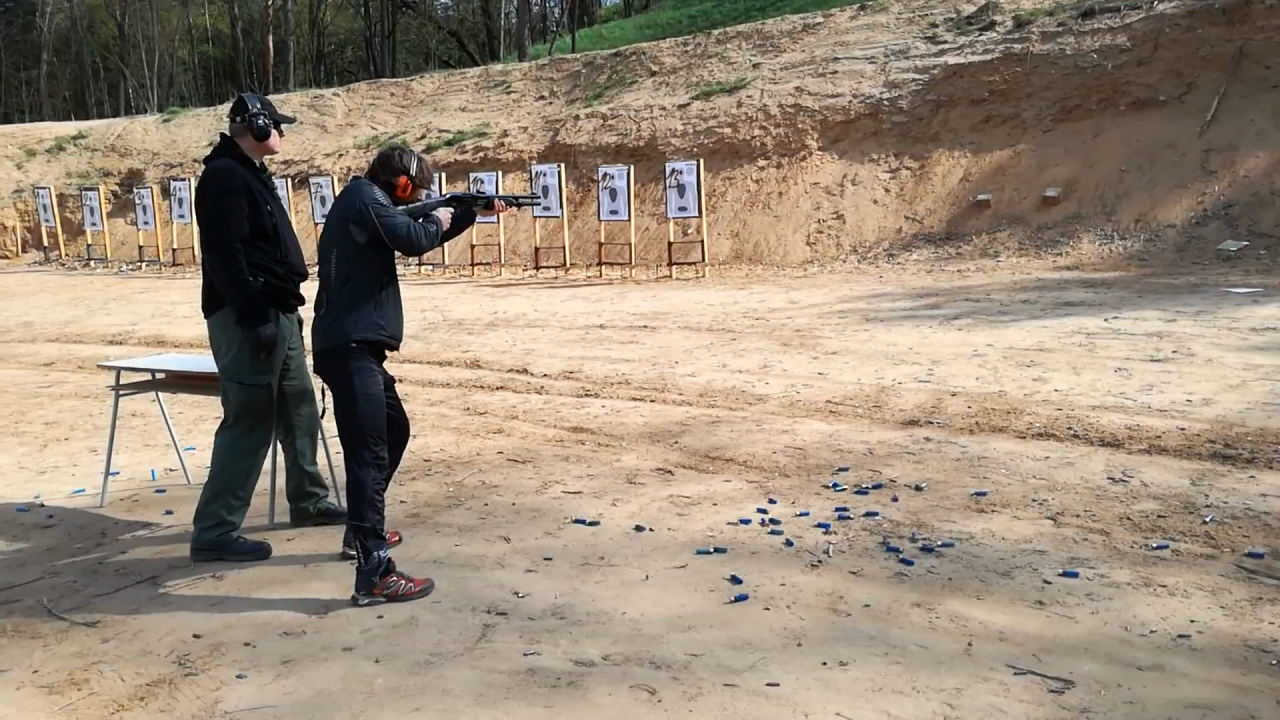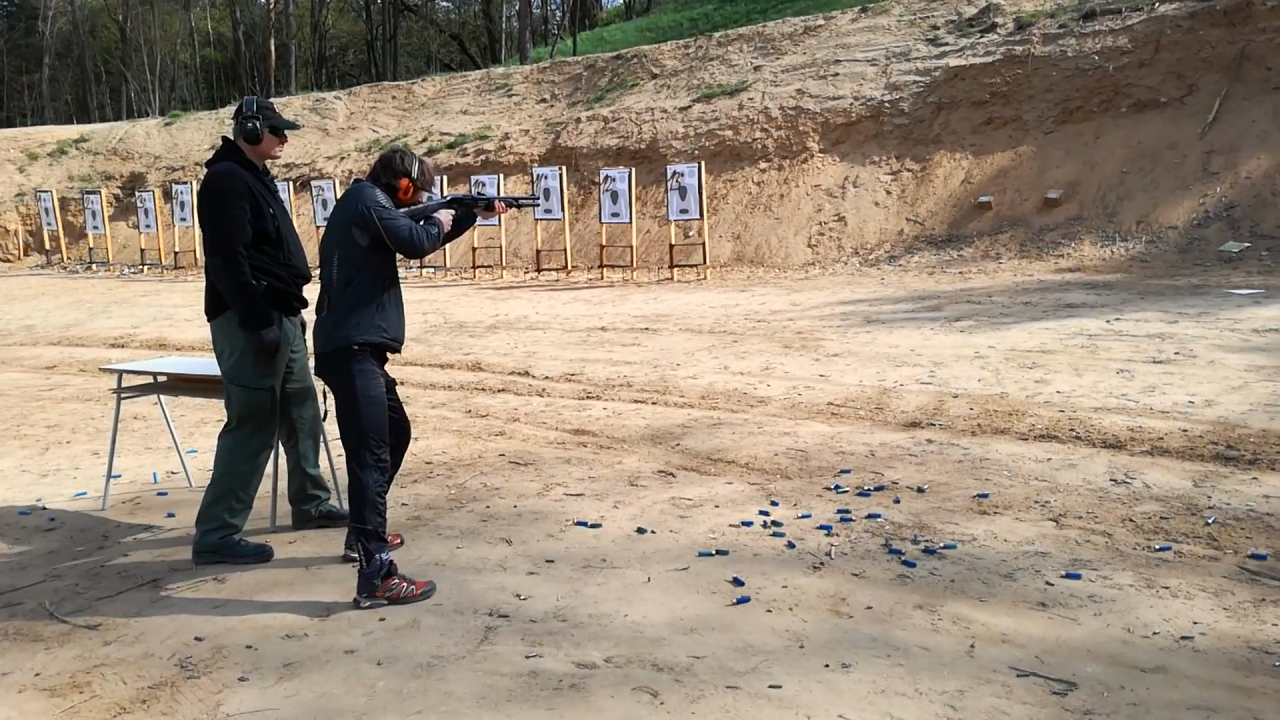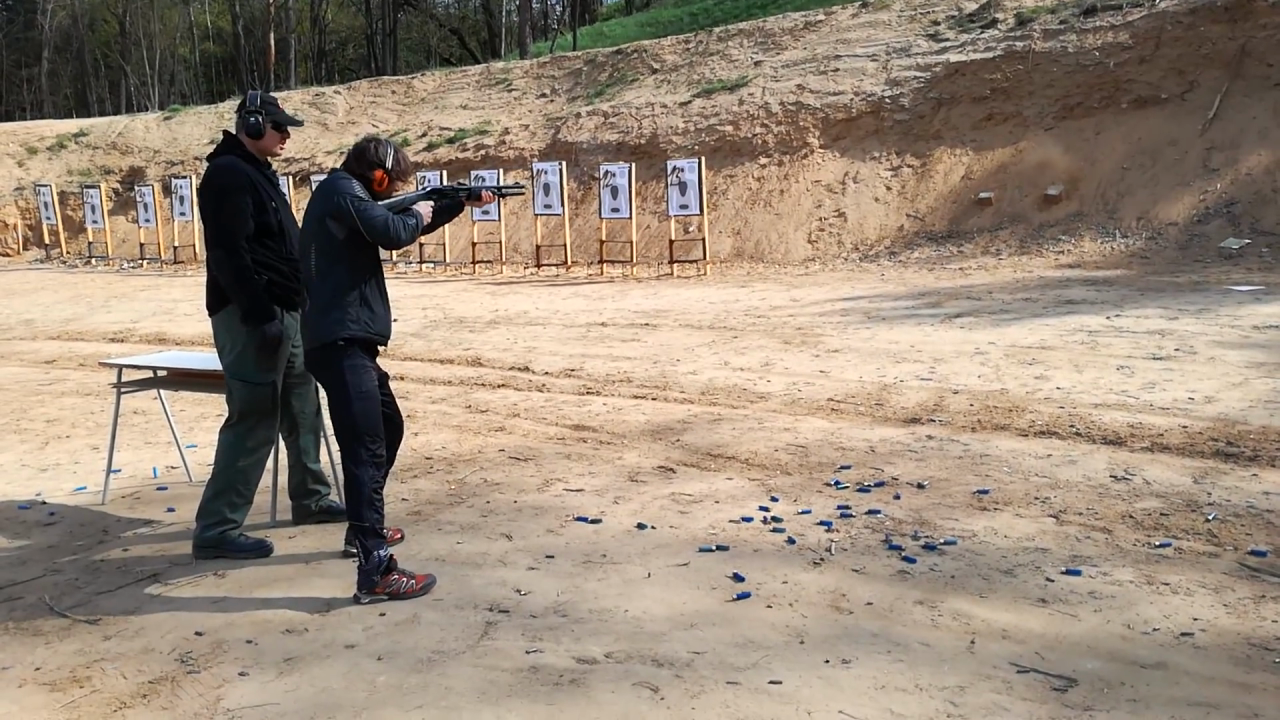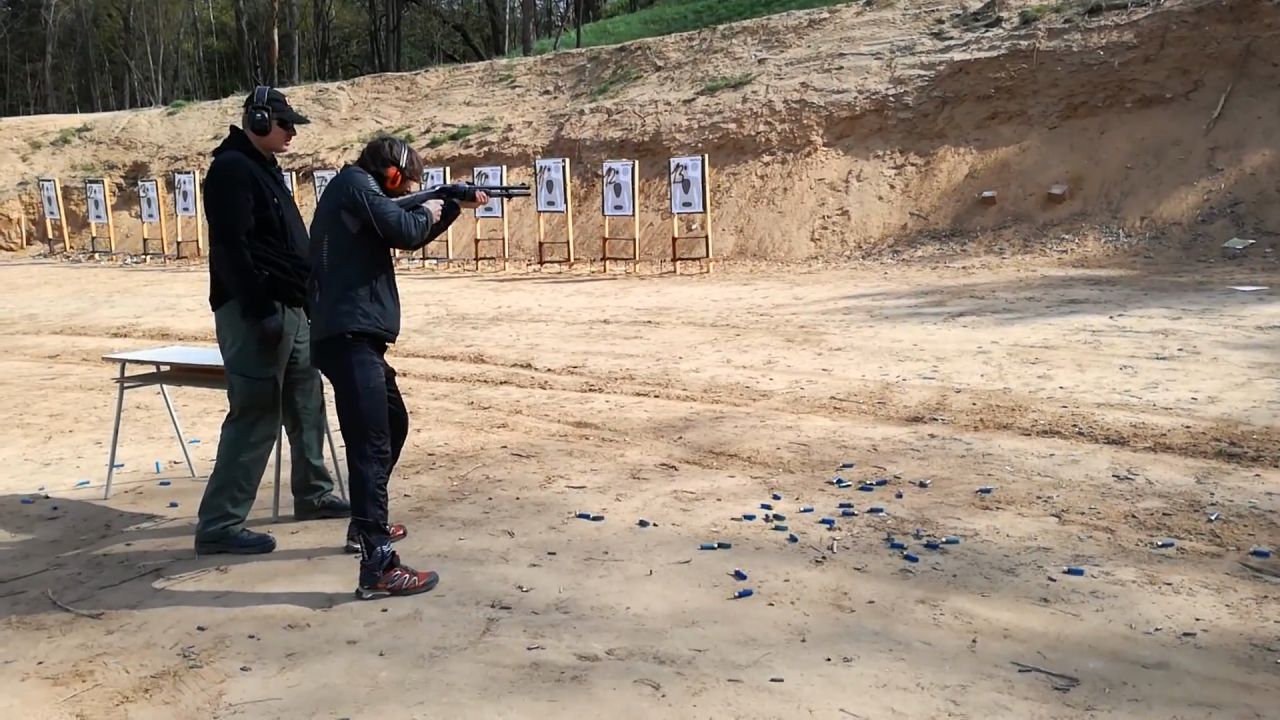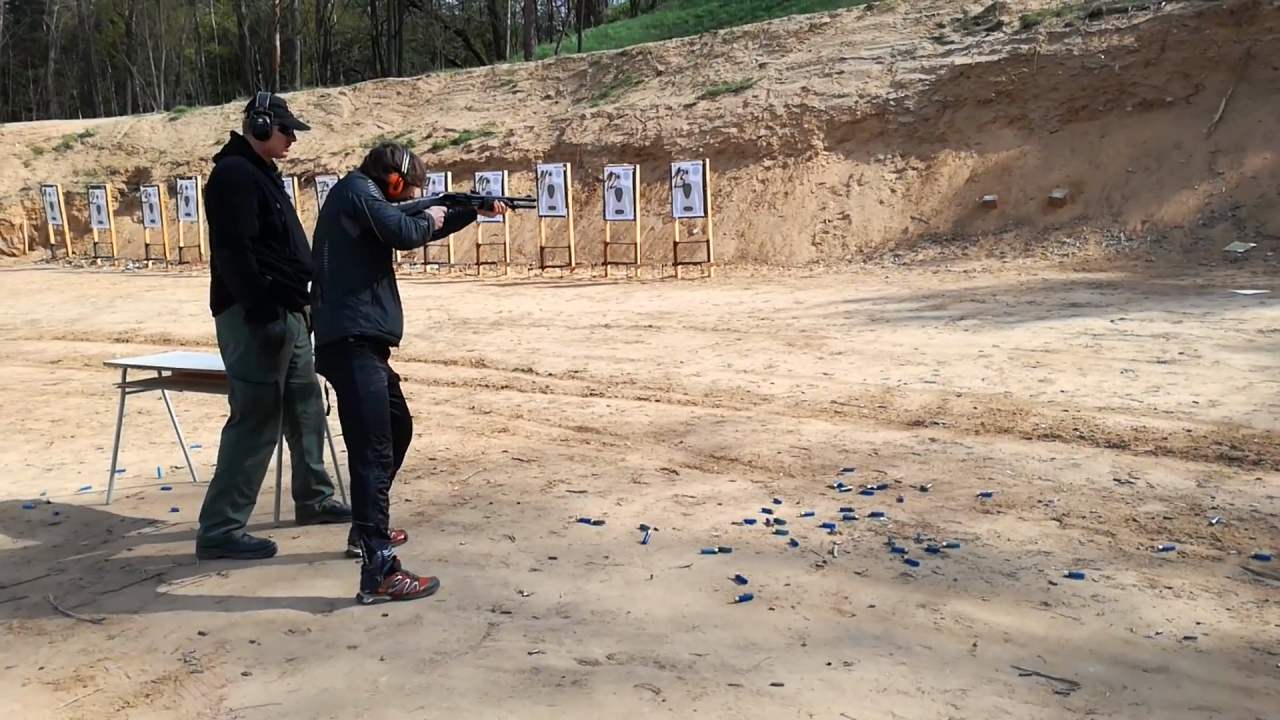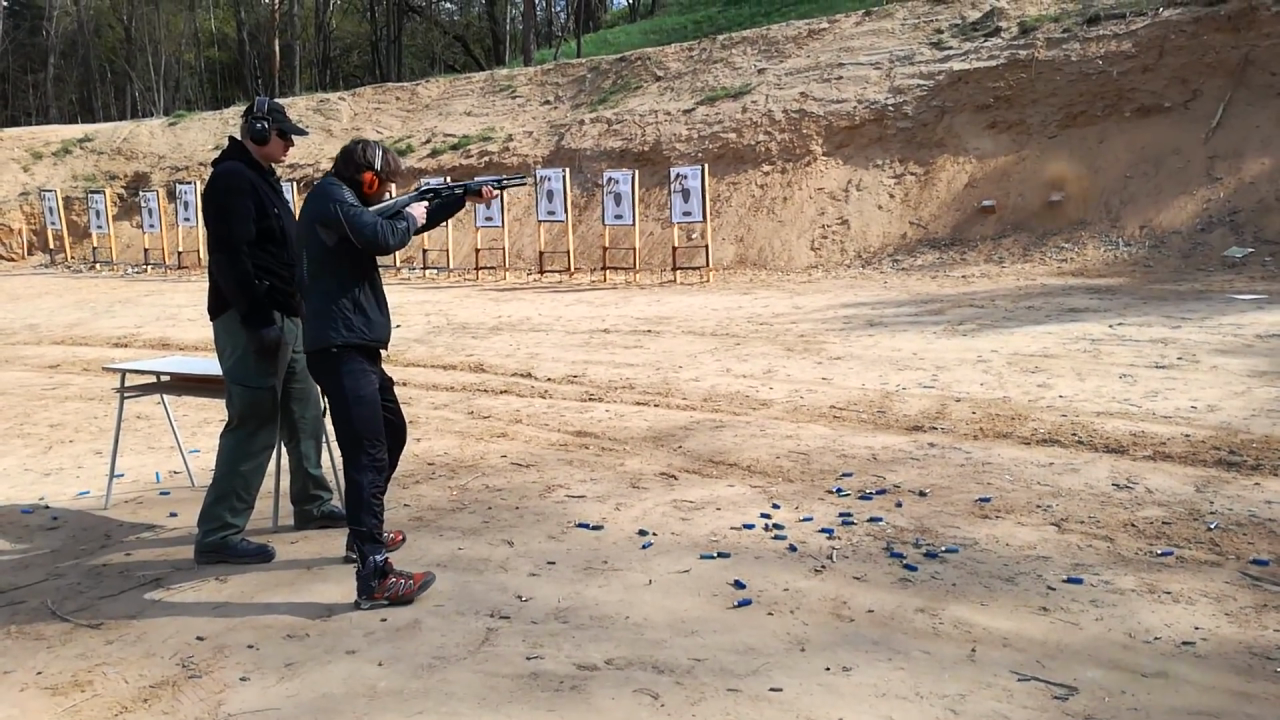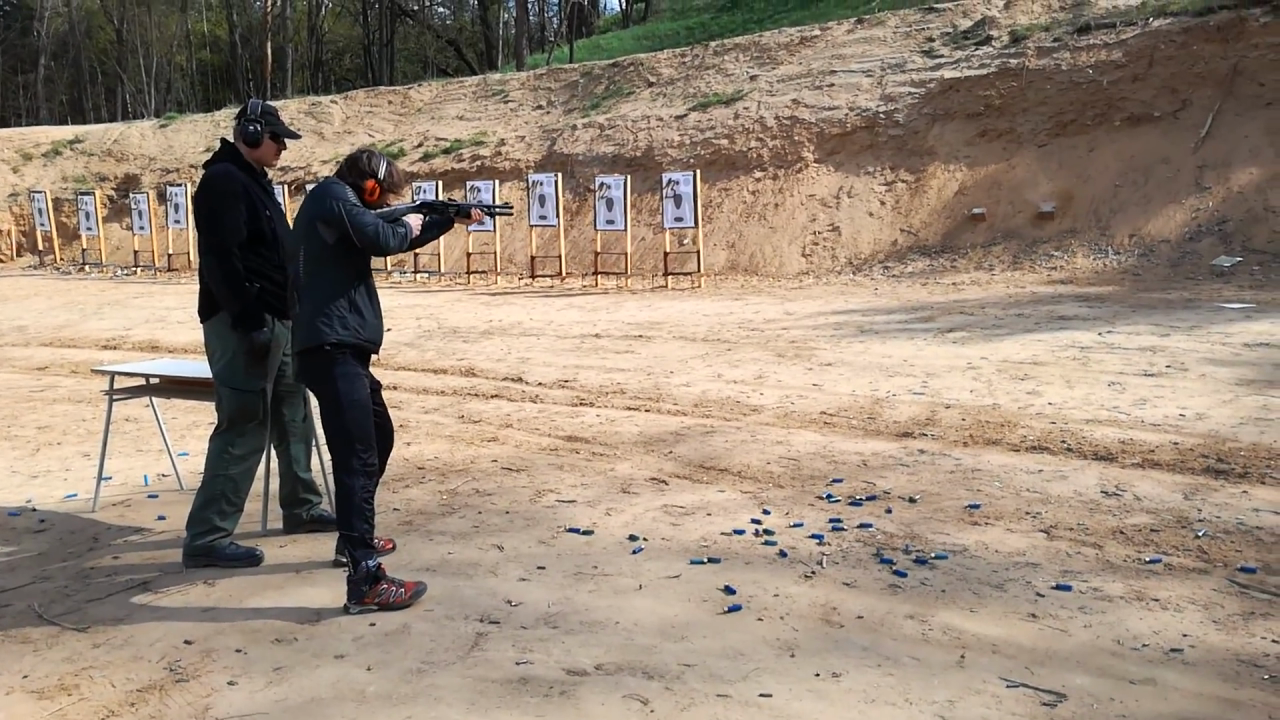
dt=0.7s
person 1, frame 1
left shoulder: (252, 174)
right shoulder: (224, 176)
right elbow: (224, 257)
left wrist: (285, 309)
right wrist: (254, 318)
left hip: (277, 313)
right hip: (247, 318)
left knee: (299, 412)
right knee: (249, 422)
left ankle: (309, 501)
right ankle: (214, 532)
person 1, frame 2
left shoulder: (255, 177)
right shoulder: (226, 180)
right elbow: (227, 260)
left wrist: (288, 312)
right wrist: (257, 322)
left hip: (280, 315)
right hip: (250, 321)
left knee: (302, 414)
right knee: (252, 425)
left ankle: (310, 503)
right ankle: (215, 534)
person 1, frame 3
left shoulder: (257, 171)
right shoulder: (228, 174)
right elbow: (230, 255)
left wrist: (293, 306)
right wrist: (260, 316)
left hip: (282, 311)
right hip: (251, 316)
left knee: (302, 407)
right knee: (254, 420)
left ankle: (311, 499)
right ankle: (217, 529)
person 1, frame 4
left shoulder: (264, 167)
right shoulder: (232, 169)
right elbow: (230, 249)
left wrist: (294, 302)
right wrist: (259, 311)
left hip: (288, 308)
right hip: (255, 312)
left knee: (306, 404)
right knee: (255, 416)
left ankle: (313, 495)
right ankle: (219, 525)
person 1, frame 5
left shoulder: (262, 172)
right shoulder: (234, 174)
right elbow: (234, 254)
left wrist: (297, 305)
right wrist: (264, 316)
left hip: (286, 312)
right hip: (255, 316)
left knee: (305, 410)
right knee: (255, 420)
left ankle: (314, 499)
right ankle: (220, 529)
person 1, frame 6
left shoulder: (262, 177)
right shoulder: (232, 179)
right elbow: (231, 258)
left wrist: (288, 312)
right wrist: (259, 320)
left hip: (285, 317)
right hip: (253, 321)
left knee: (303, 414)
right knee: (254, 425)
left ankle: (313, 504)
right ankle: (219, 534)
person 1, frame 7
left shoulder: (254, 180)
right shoulder: (223, 181)
right elbow: (222, 261)
left wrist: (281, 316)
right wrist: (250, 322)
left hip: (275, 320)
right hip: (244, 324)
left knee: (293, 417)
right knee: (243, 428)
left ankle: (302, 508)
right ankle: (207, 537)
person 2, frame 1
left shoulder: (369, 202)
right shoulder: (363, 196)
left elbow: (411, 234)
right elbow: (413, 240)
left wrist: (473, 213)
right wrist: (436, 220)
left hip: (357, 343)
right hip: (348, 346)
left knee: (393, 433)
right knee: (368, 454)
left ankle: (363, 530)
right ankle: (374, 574)
person 2, frame 2
left shoulder: (369, 204)
right shoulder: (367, 198)
left elbow: (413, 235)
right elbow: (416, 242)
left wrist: (474, 214)
right wrist: (439, 222)
left hip: (359, 345)
right hip: (352, 349)
left knee: (395, 436)
right knee: (371, 455)
left ankle: (366, 532)
right ankle: (376, 577)
person 2, frame 3
left shoulder: (351, 195)
right shoulder: (341, 189)
left elbow: (401, 224)
right elbow: (393, 233)
left wrist: (464, 202)
right wrist: (416, 215)
left hip: (351, 340)
right hip: (340, 343)
left knee: (388, 432)
right knee: (366, 451)
left ankle: (365, 528)
right ankle: (376, 571)
person 2, frame 4
left shoulder: (361, 192)
right shoulder: (355, 183)
left elbow: (410, 241)
right elbow: (404, 229)
left wrist: (457, 206)
right wrist: (427, 213)
left hip: (359, 334)
right hip: (349, 336)
left knee: (393, 426)
right knee: (371, 445)
left ankle: (367, 524)
right ankle: (378, 567)
person 2, frame 5
left shoulder: (370, 200)
right shoulder: (355, 189)
left elbow: (410, 221)
right elbow: (404, 233)
left wrist: (476, 211)
right wrist: (428, 219)
left hip: (363, 339)
right hip: (351, 342)
left knee: (396, 430)
right knee: (372, 450)
left ankle: (368, 527)
right ankle: (379, 572)
person 2, frame 6
left shoulder: (346, 201)
right shoulder: (331, 196)
left elbow: (406, 223)
right elbow: (381, 238)
left wrist: (462, 199)
right wrist: (408, 218)
left hip: (357, 345)
right hip: (341, 349)
left knee: (391, 435)
right knee: (368, 456)
left ankle: (365, 534)
right ankle: (375, 577)
person 2, frame 7
left shoulder: (342, 204)
right shoulder: (332, 194)
left elbow: (385, 240)
right elbow: (380, 239)
left wrist: (449, 220)
right wrist: (405, 226)
left hip: (344, 346)
right hip: (332, 348)
left knee: (378, 441)
right knee: (357, 458)
left ankle: (355, 538)
right ankle: (365, 581)
